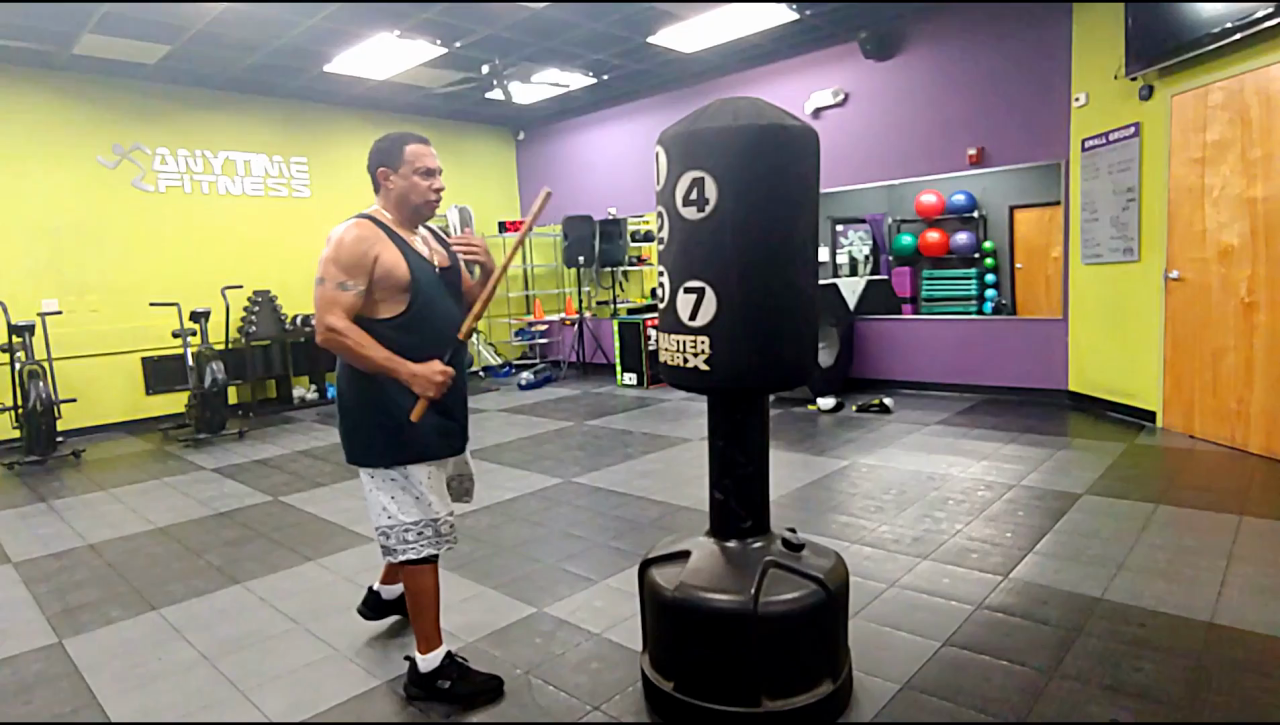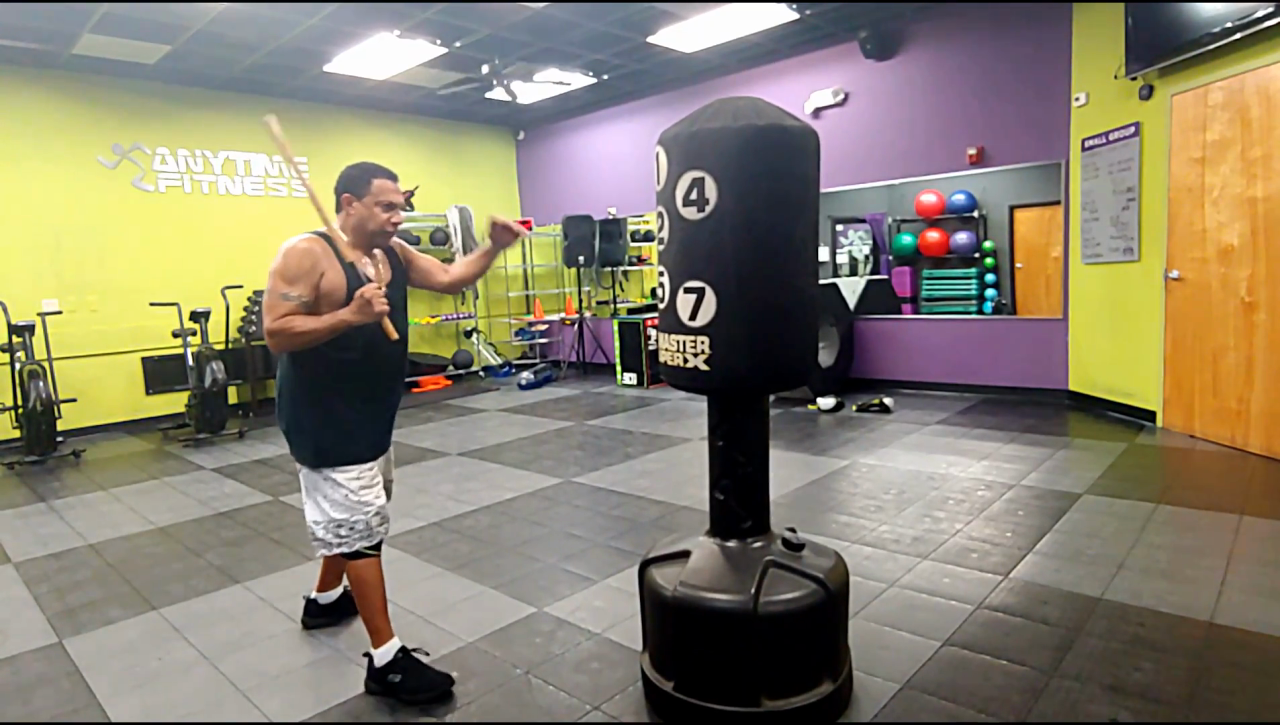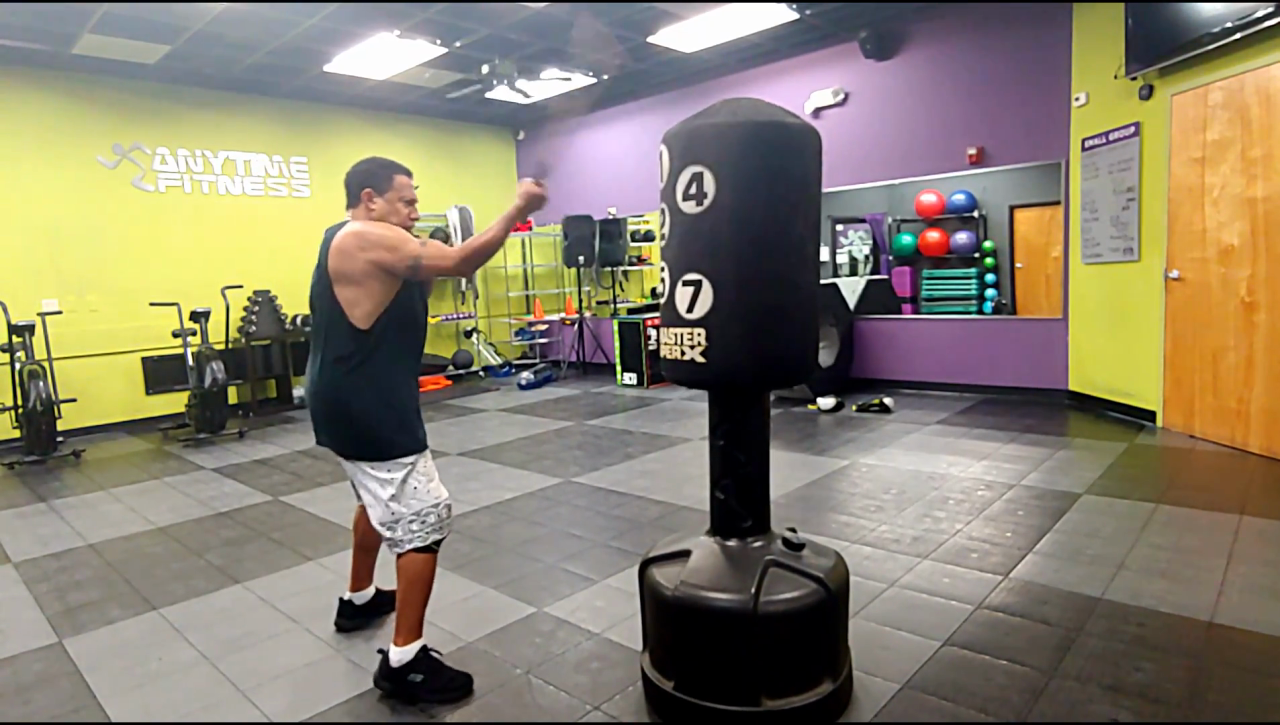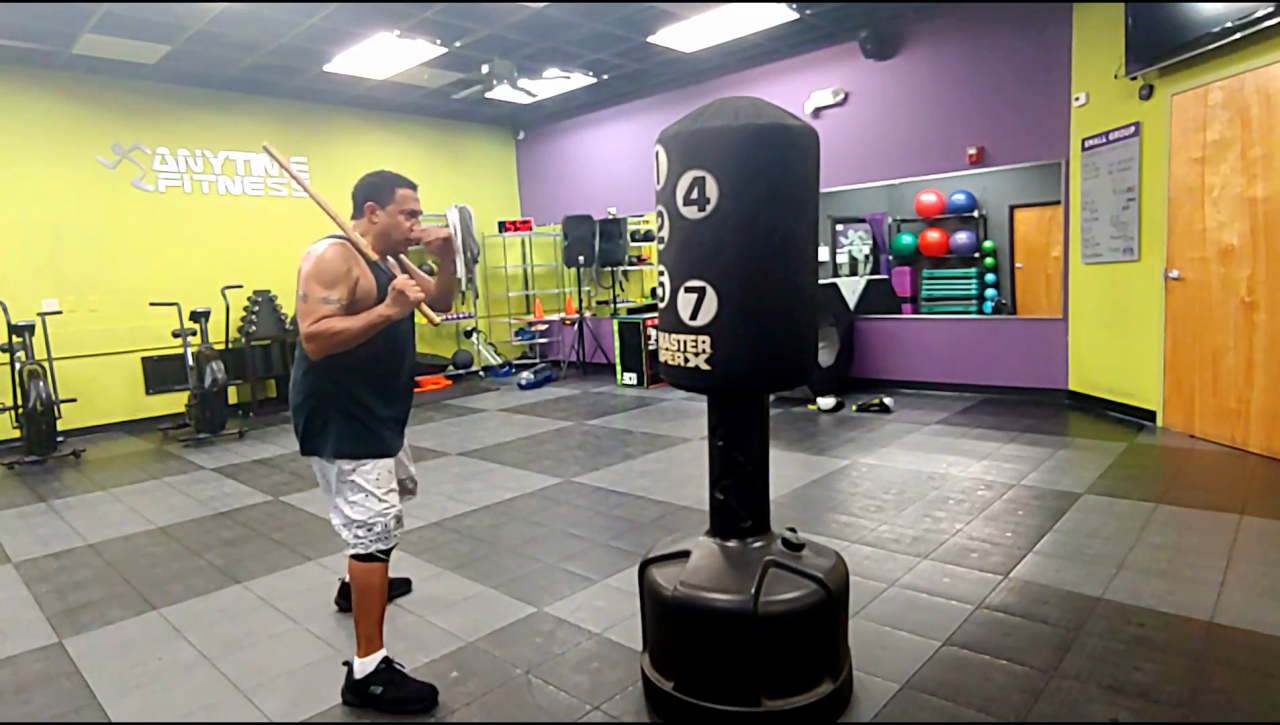
dt=1s
person 1, frame 1
left shoulder: (432, 237)
right shoulder: (356, 241)
left elbow: (462, 306)
right elbow: (331, 329)
left wrist: (485, 271)
right wrist: (409, 372)
left hip: (435, 407)
right hip: (387, 412)
left knee: (423, 515)
right knee: (422, 528)
left ankle: (389, 591)
right ankle: (430, 667)
person 1, frame 2
left shoulder: (392, 253)
right shoulder: (304, 254)
left elbow: (449, 278)
right elbow: (276, 334)
left wrist: (493, 246)
right wrist: (351, 315)
left hip: (368, 411)
right hip: (322, 415)
left knee: (354, 515)
right knee: (360, 523)
left ankle: (324, 598)
right ankle: (387, 660)
person 1, frame 3
left shoulder: (361, 243)
right shoulder: (363, 237)
right elbow: (455, 261)
left wrist: (412, 282)
right wrist: (517, 208)
left hip: (355, 403)
right hip: (367, 410)
left knee: (382, 501)
right knee: (424, 516)
left ankle: (358, 599)
right ankle: (404, 660)
person 1, frame 4
left shoulder: (387, 261)
right shoulder: (329, 258)
left elbow: (436, 300)
right elbow: (315, 340)
left wrist: (445, 258)
right wrist: (388, 308)
left hip: (377, 412)
right hip: (338, 417)
left knee: (395, 489)
right knee: (375, 523)
left ankle: (361, 587)
right ankle: (368, 671)
